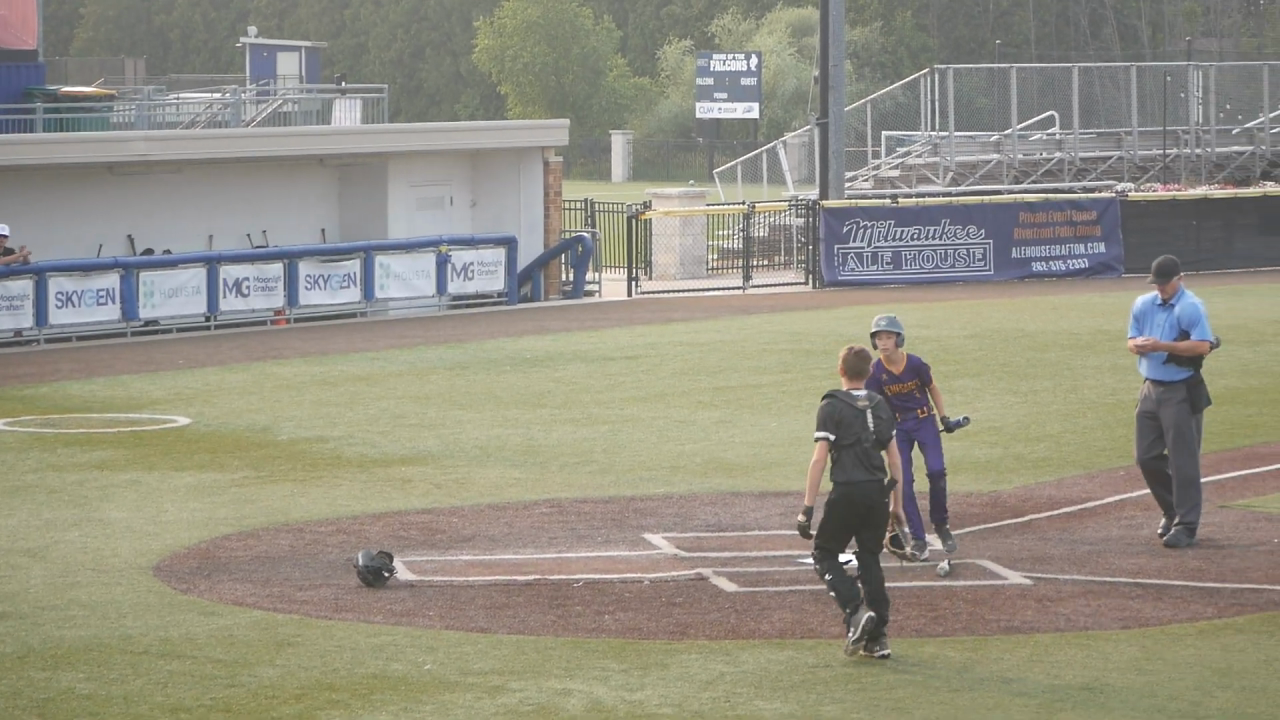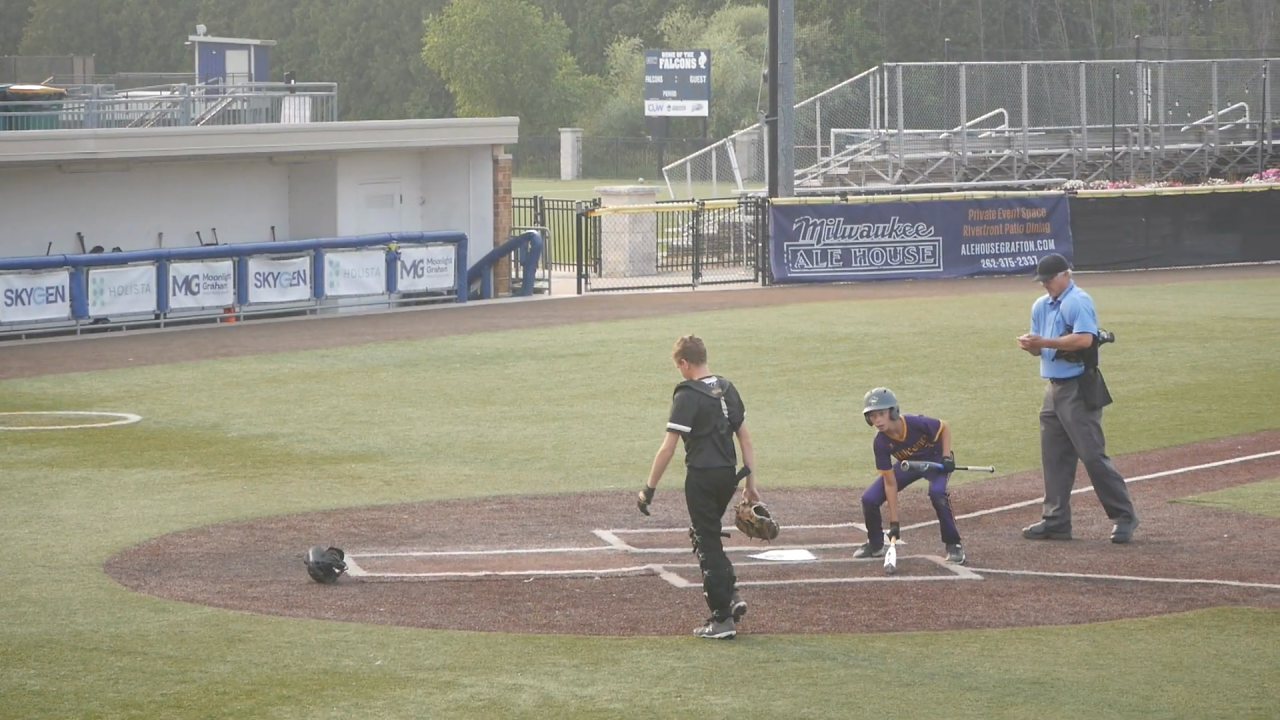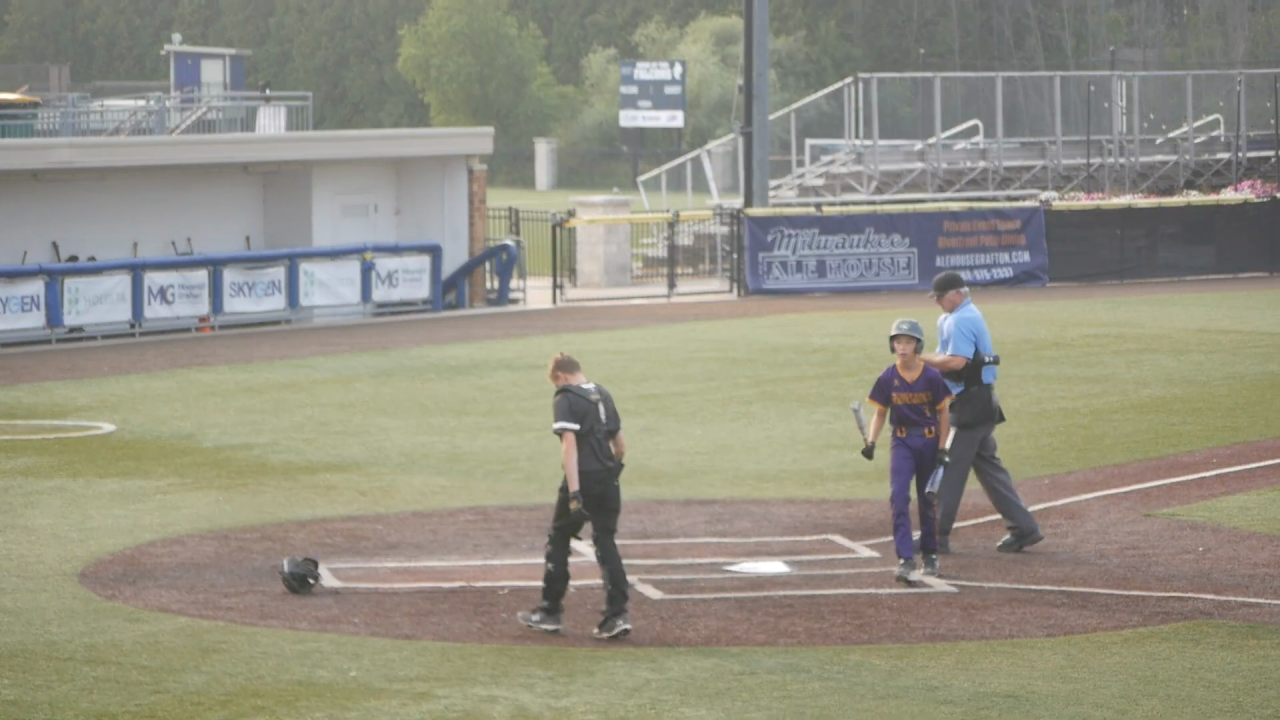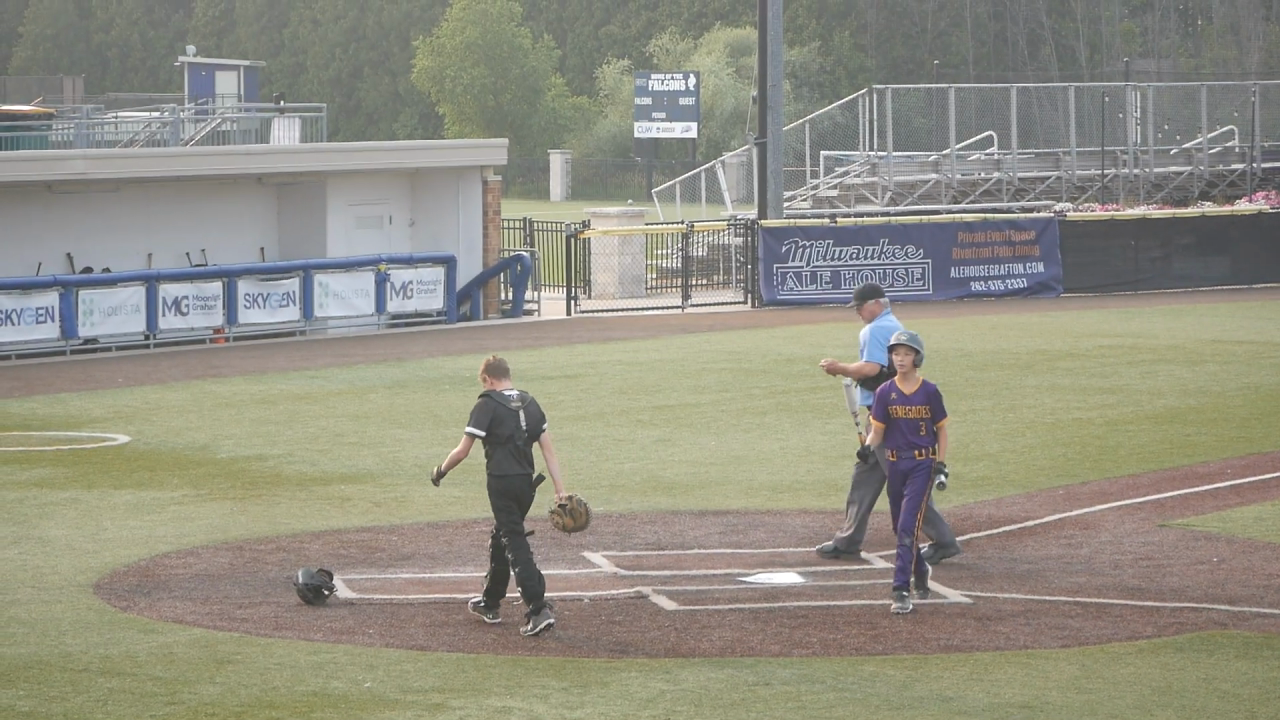
dt=0.7s
person 1, frame 1
left shoulder: (831, 406)
right shoulder: (881, 406)
left elbow: (819, 459)
right elbow: (894, 459)
left wrist: (807, 507)
right wrist: (895, 503)
left hip: (847, 492)
right hip: (878, 492)
left knee: (825, 555)
right knee: (870, 561)
left ankle: (857, 611)
right ankle: (877, 638)
person 1, frame 2
left shoulder: (687, 396)
right shoulder: (729, 389)
left elbow: (667, 449)
right elbow: (745, 439)
left wrist: (648, 489)
right wrist: (750, 482)
left hip: (702, 477)
right hip: (725, 477)
left knee: (707, 544)
right knee: (705, 536)
left ankle: (722, 618)
right ankle: (729, 599)
person 1, frame 3
left shoulder: (565, 400)
right shoulder: (604, 396)
left elbow: (568, 446)
right elbow: (620, 447)
left wrist: (574, 493)
left hip: (580, 482)
right hip: (607, 481)
left knee: (558, 543)
right knee: (606, 546)
left ankle: (550, 612)
right ankle: (617, 615)
person 1, frame 4
left shoulder: (486, 405)
right shoulder: (530, 404)
left elbow: (463, 450)
right elbow: (548, 448)
left wrist: (440, 471)
right wrist: (560, 489)
left hip: (501, 484)
right hip: (526, 483)
left knee: (516, 545)
right knee: (501, 539)
left ankle: (539, 610)
right ankle: (489, 604)
person 2, frame 1
left shoulder: (1192, 307)
right shoulder: (1142, 304)
left elbow: (1203, 346)
right elbow: (1133, 340)
left wrist: (1161, 345)
right wrist: (1138, 345)
left hip: (1182, 393)
right hip: (1150, 389)
left knee: (1183, 461)
right knee: (1146, 456)
left ankle: (1186, 524)
right ankle: (1173, 511)
person 2, frame 2
left shoulder: (1078, 301)
right shoulder: (1040, 305)
left elbow: (1084, 339)
left wrist: (1044, 342)
right wrist: (1030, 344)
left hip: (1079, 390)
right hip: (1053, 388)
left knee: (1091, 454)
right knee: (1054, 458)
left ankle: (1123, 515)
right ankle: (1055, 520)
person 2, frame 3
left shoulder: (959, 320)
right shoulder: (968, 316)
left elbow: (955, 362)
left wrist: (923, 361)
right wrist: (928, 360)
left hip: (968, 402)
right hip: (978, 401)
left knee: (947, 468)
right knee: (987, 467)
left ankle: (938, 536)
right ankle: (1023, 528)
person 2, frame 4
left shoulder: (877, 329)
right shoulder: (893, 326)
left elbow: (870, 369)
left wrist: (839, 368)
right wrist: (842, 369)
right knee: (865, 477)
left ankle: (942, 539)
right ankle: (848, 542)
person 3, frame 1
left shoulder: (916, 364)
right shoulder: (873, 373)
left elbow: (932, 387)
left wrist: (943, 416)
left hip: (924, 421)
right hip: (897, 425)
left knee: (936, 471)
right knee: (903, 479)
left ankle: (942, 527)
right ankle: (918, 540)
person 3, frame 2
left shoulder: (917, 422)
right shoulder: (881, 442)
left elbow: (944, 427)
right elbow: (890, 482)
left wrist: (947, 456)
right wrist: (894, 523)
left hip: (936, 460)
left knee: (938, 492)
right knee: (869, 499)
left ankle: (953, 544)
right ankle: (875, 543)
person 3, frame 3
left shoulder: (931, 376)
right shoulder: (887, 378)
left elbow: (943, 412)
right elbow: (881, 413)
left wrist: (942, 447)
right wrist: (871, 441)
left hip: (928, 441)
right hip: (901, 441)
left knee: (927, 500)
right knee: (899, 496)
left ankle: (929, 554)
right ankle: (906, 560)
person 3, frame 4
left shoulder: (930, 391)
right shoulder: (884, 392)
left elbow: (941, 429)
right elbow: (877, 431)
left wrist: (941, 463)
right wrist: (868, 446)
left hip: (922, 464)
right hip: (895, 464)
left knee: (908, 526)
right knee: (901, 527)
left ankle: (901, 591)
right ankle: (920, 571)
